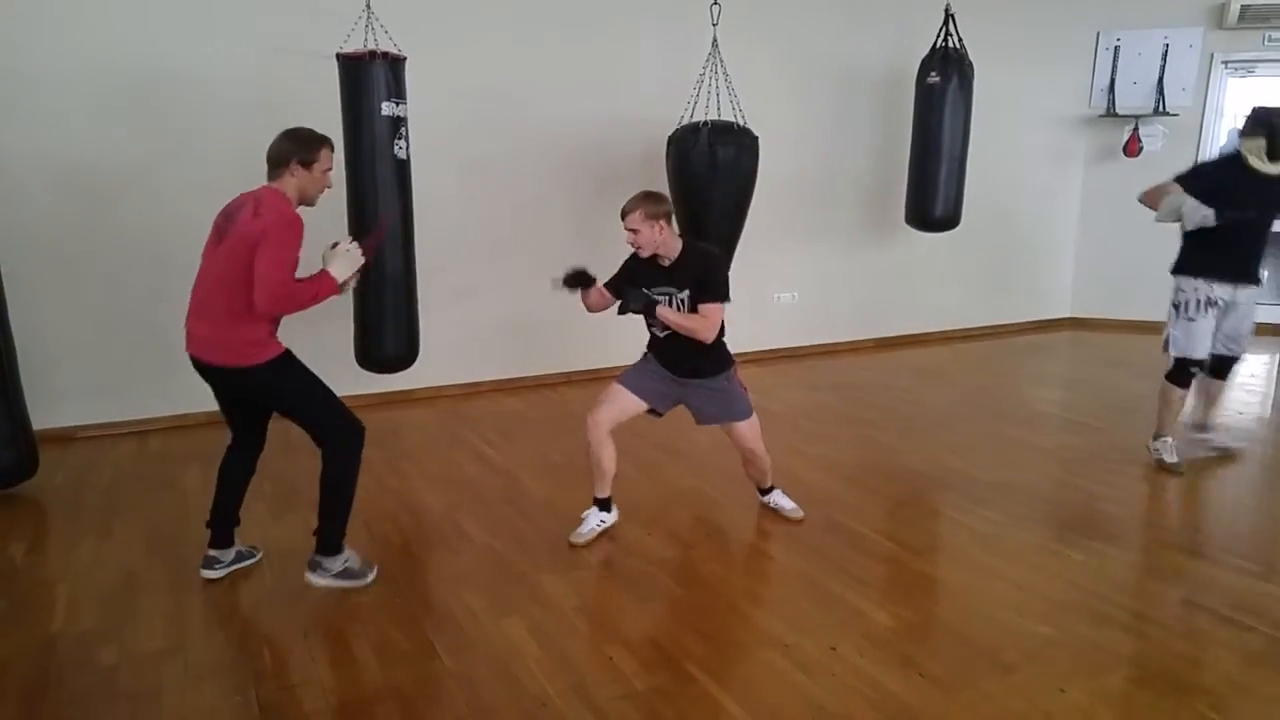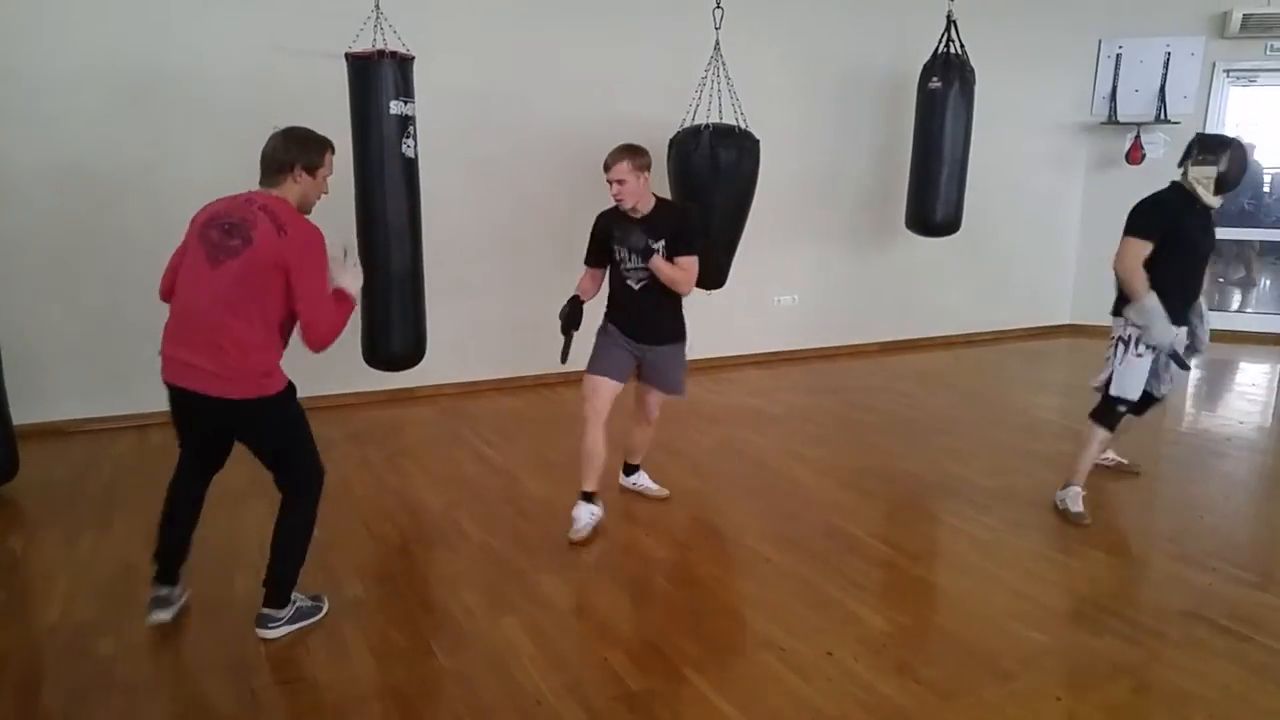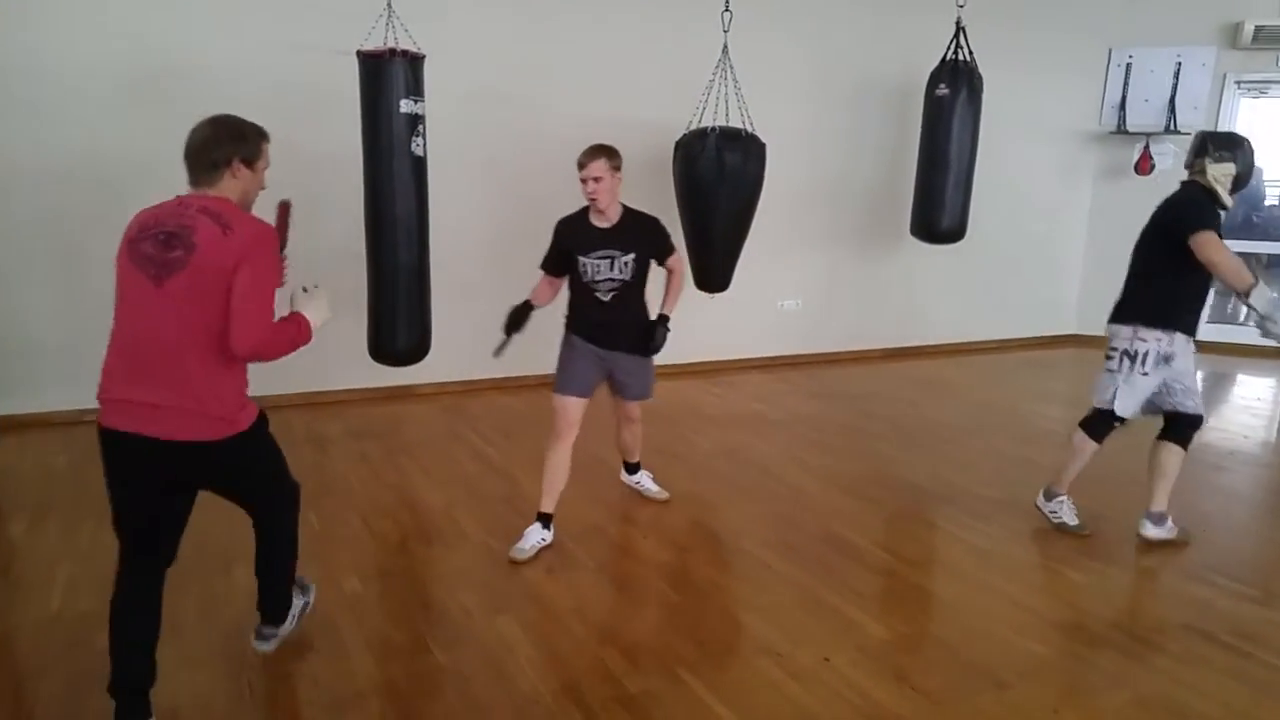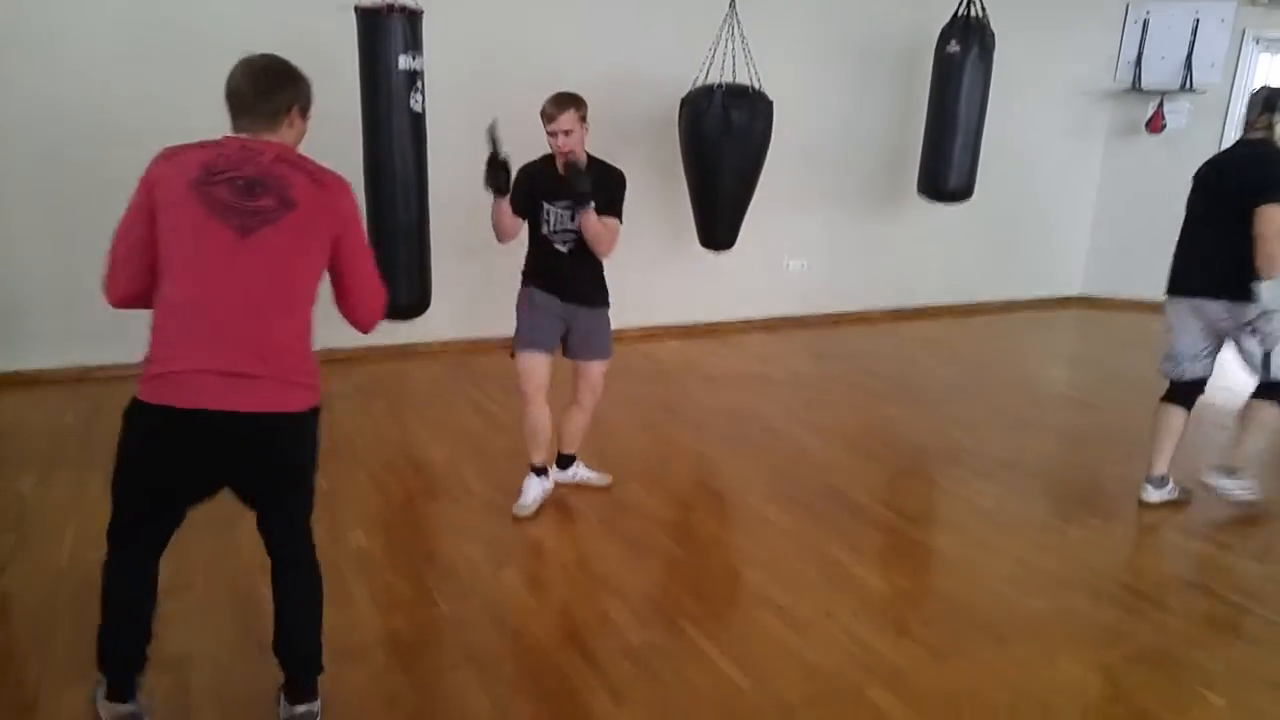
dt=0.4s
person 1, frame 1
left shoulder: (244, 206)
right shoulder: (282, 219)
right elbow: (270, 300)
left wrist: (331, 274)
right wrist: (331, 276)
left hip: (207, 350)
right hip: (249, 356)
left knee: (247, 438)
right knee: (345, 435)
left ankle: (220, 549)
right ankle: (329, 556)
person 1, frame 2
left shoulder: (211, 214)
right shoulder: (300, 235)
left elbow: (171, 291)
right elbow: (319, 335)
right wrist: (346, 293)
left hip: (182, 378)
right hip: (251, 389)
left knee: (194, 468)
right knee: (303, 483)
left ankle: (165, 587)
right ankle: (277, 606)
person 1, frame 3
left shoulder: (141, 226)
right shoulder: (250, 235)
right elbow: (247, 340)
right wrist: (305, 320)
left hip: (123, 425)
right hip: (216, 429)
left knee: (141, 564)
right knee: (279, 502)
right ankle: (274, 617)
person 1, frame 4
left shoulder: (170, 170)
right shoulder: (329, 192)
left elbow: (121, 288)
right elbow: (367, 312)
left hip: (173, 403)
right hip: (281, 409)
left knee: (133, 545)
right knee: (291, 545)
person 2, frame 1
left shoulder: (708, 262)
right shoulder: (638, 265)
left elbow: (708, 330)
right elbow: (598, 303)
left wrist: (653, 308)
right wrist: (585, 284)
left hip: (710, 371)
right hip: (659, 365)
left knee: (752, 445)
right knee: (597, 422)
left ankle: (768, 494)
right ankle: (602, 509)
person 2, frame 2
left shoulder: (678, 219)
right shoulder: (606, 222)
left elbow: (685, 282)
right elbow: (595, 273)
left wrist: (647, 252)
right wrist: (576, 301)
left hip: (665, 336)
right hip: (617, 332)
left knee: (648, 414)
right knee: (593, 413)
left ankle: (632, 472)
right ankle: (588, 503)
person 2, frame 3
left shoulder: (646, 228)
right shoulder: (569, 229)
left elbow: (676, 267)
right elbow: (551, 281)
left wrist: (663, 319)
right wrist: (527, 306)
left hip: (632, 343)
right hip: (581, 342)
left knee: (630, 417)
right knee: (563, 431)
left ankle: (633, 470)
right ankle: (542, 525)
person 2, frame 4
left shoulder: (609, 178)
right shoulder: (532, 174)
left elbow: (605, 247)
right elbow: (506, 233)
left wrist: (582, 202)
right wrist: (498, 194)
left hip: (589, 299)
right hip: (541, 294)
left knee: (589, 391)
right knee: (532, 389)
left ankle: (566, 465)
right ankle: (538, 475)
person 3, frame 1
right shoulder: (1215, 172)
right elbow: (1150, 196)
right wrist: (1186, 208)
left hip: (1242, 284)
right hip: (1202, 281)
left knee: (1225, 360)
right knee: (1189, 363)
left ankle: (1203, 425)
right ankle: (1162, 439)
person 3, frame 2
left shoulder: (1204, 212)
right shoulder: (1159, 207)
right elbow: (1128, 262)
left wrist: (1196, 320)
right wrist: (1152, 316)
left hip: (1172, 323)
right hip: (1143, 322)
left knee: (1148, 396)
right knee: (1120, 401)
left ankle: (1098, 449)
right ankle: (1071, 489)
person 3, frame 3
left shoulder: (1194, 205)
right shoulder: (1193, 204)
right elbow: (1215, 256)
left hip: (1170, 331)
right hip: (1146, 329)
left knee: (1186, 418)
right knee: (1110, 415)
left ankle: (1156, 518)
right ankle: (1055, 495)
person 3, frame 4
left shoulder: (1215, 164)
left hip: (1187, 289)
right hip: (1237, 295)
left knee: (1186, 383)
left ankle: (1157, 481)
right ankle: (1231, 471)
